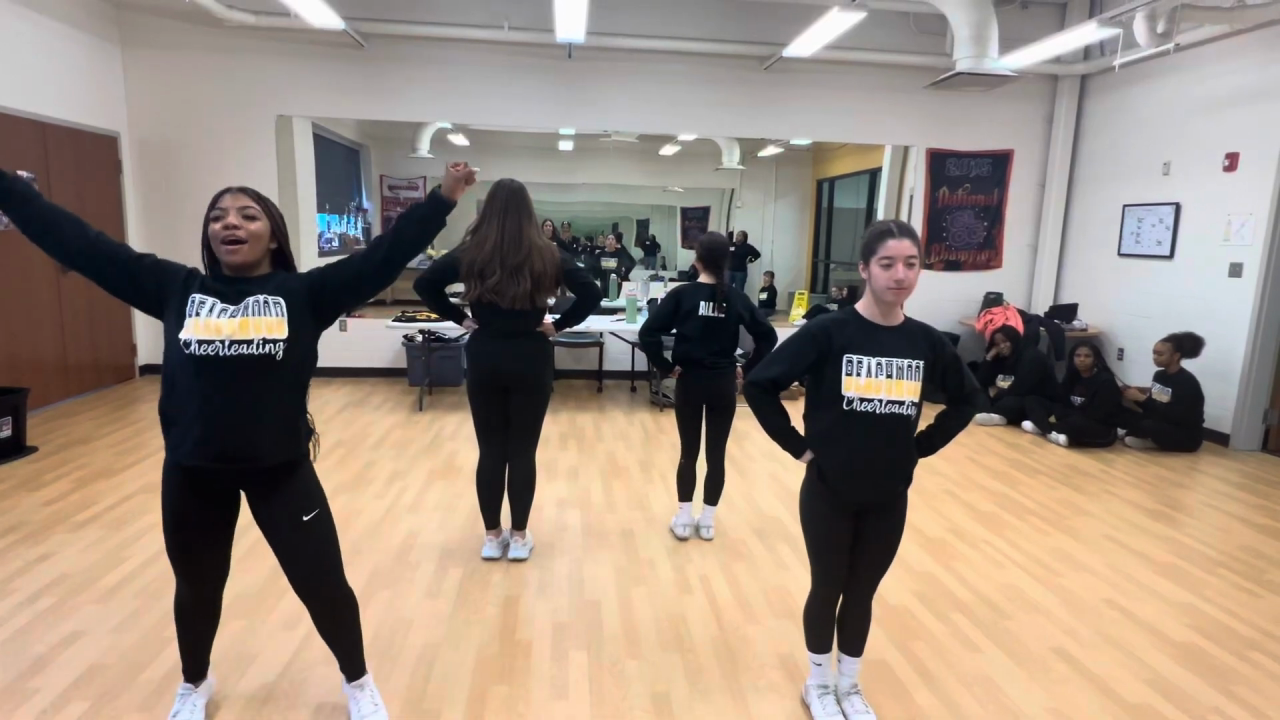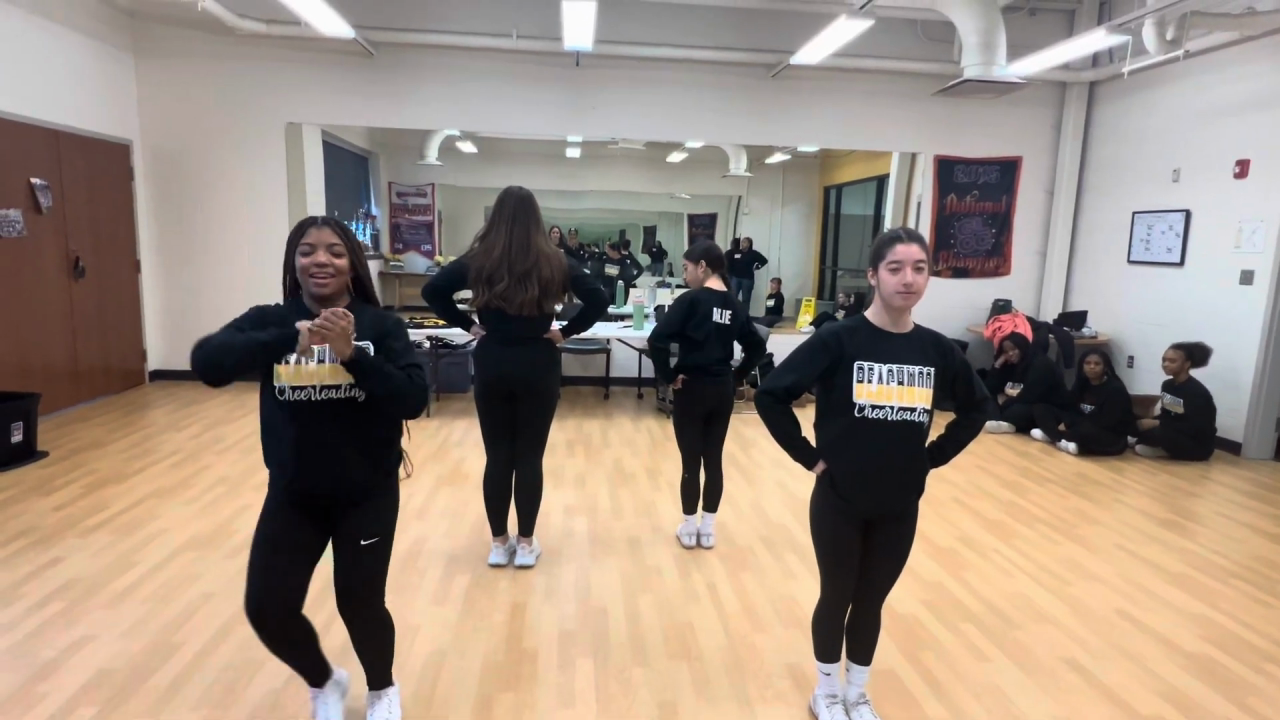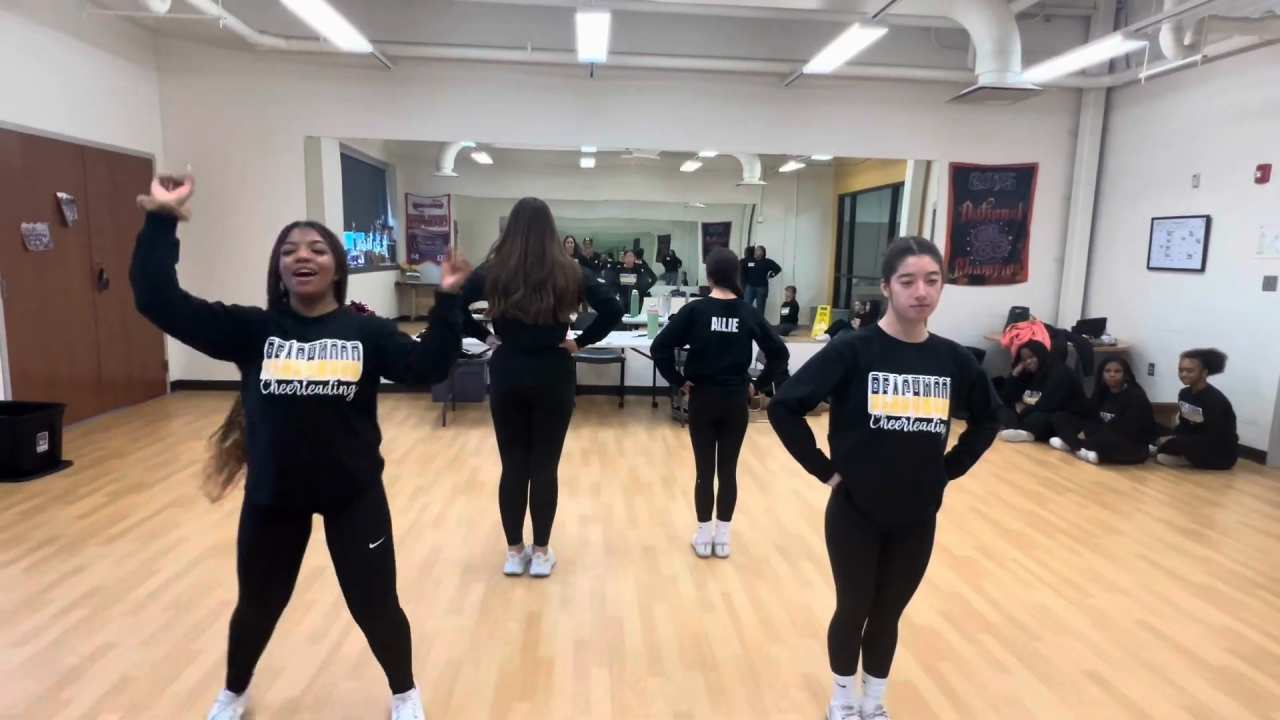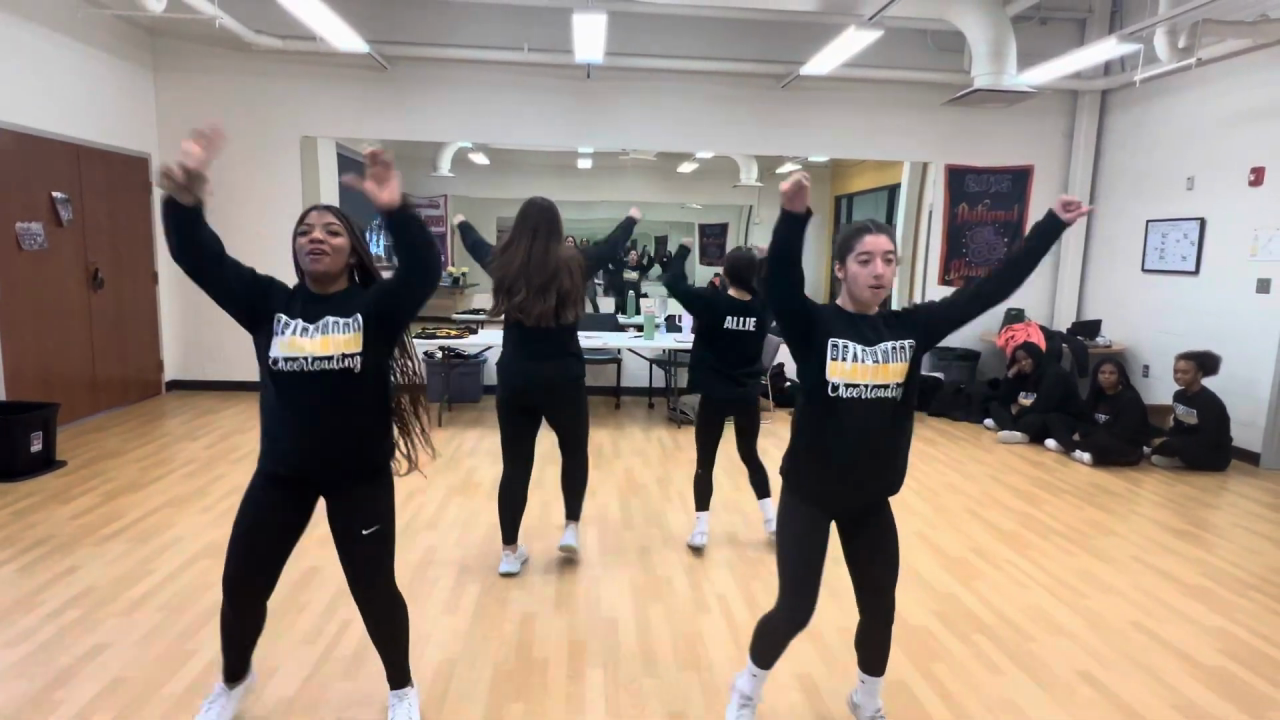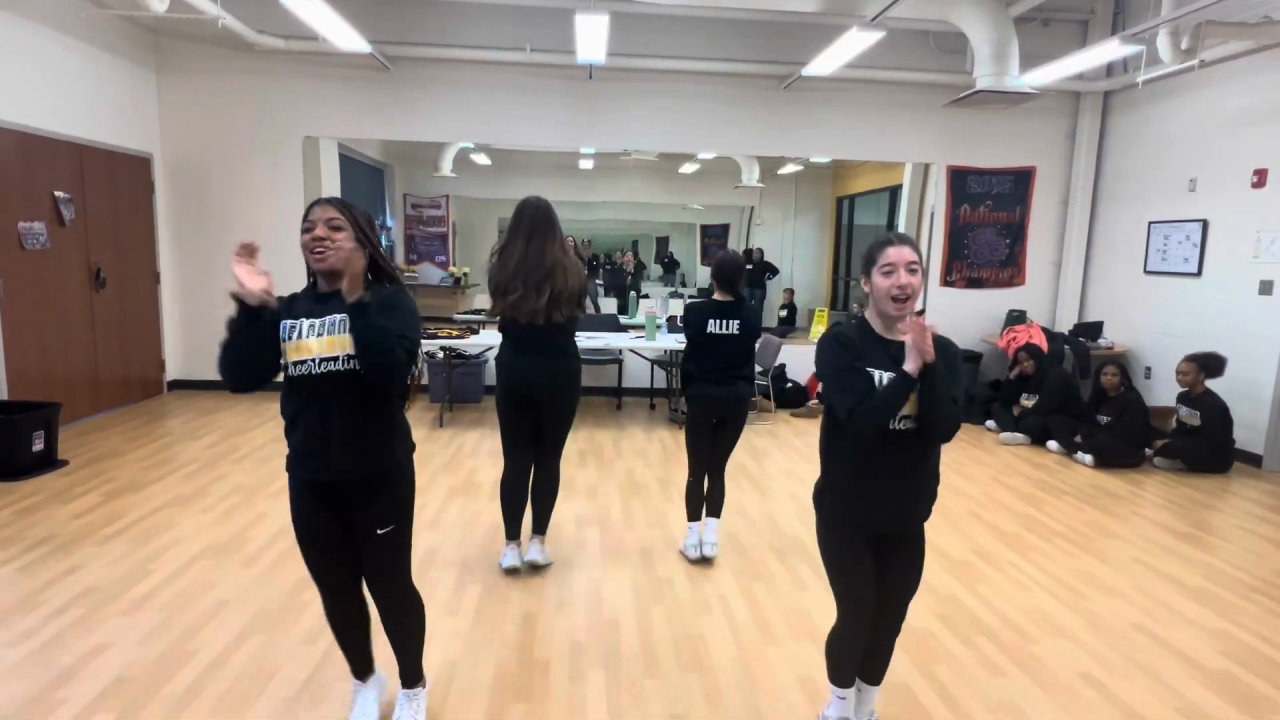
dt=1s
person 1, frame 1
left shoulder: (302, 294)
right shoulder: (178, 289)
left elbow: (381, 259)
right elbow: (83, 246)
left wrist: (441, 202)
left hip: (282, 469)
right hip: (195, 470)
left knee: (324, 586)
right knee: (197, 589)
person 1, frame 2
left shoulder: (379, 328)
right shoulder: (268, 325)
left elbow: (412, 400)
right elbow: (207, 362)
left wrist: (351, 353)
right wrist: (290, 339)
left hip: (368, 494)
right hip: (293, 495)
left knee: (360, 604)
right knee: (266, 608)
person 1, frame 3
left shoulder: (372, 333)
right shoulder: (254, 329)
left elbow: (426, 370)
right elbow: (162, 306)
left wrist: (447, 301)
right wrist: (160, 221)
left hip: (354, 493)
right hip: (273, 496)
left knee: (374, 607)
right knee: (258, 608)
person 1, frame 4
left shoulder: (376, 310)
right shoulder: (268, 305)
left elbow: (424, 269)
right elbow: (196, 255)
left wrist: (395, 210)
right wrist: (183, 191)
left hip: (362, 476)
right hip: (283, 474)
left knee: (373, 590)
right knee: (242, 586)
person 1, frame 5
left shoulder: (387, 301)
right shoulder: (283, 311)
left elbow: (396, 364)
right elbow: (238, 376)
left wrist: (358, 298)
right wrist: (248, 306)
left hip: (378, 475)
right hip: (310, 476)
left knee: (389, 584)
right knee: (336, 587)
person 2, frame 1
left shoulder: (927, 341)
right shoulder: (827, 332)
left elbow: (966, 399)
right elbow: (759, 385)
left wrist: (921, 446)
right wrist: (798, 444)
left hip: (888, 497)
right hip: (828, 491)
left knee: (862, 592)
right knee: (827, 588)
person 2, frame 2
left shoulder: (938, 349)
right shoulder: (838, 339)
left elbow: (976, 408)
right elbow: (770, 395)
left wrist: (933, 457)
right wrist: (810, 455)
left hip: (900, 505)
right hip: (839, 501)
left knee: (871, 601)
right knee: (836, 597)
person 2, frame 3
left shoulder: (953, 358)
right shoulder: (852, 350)
left elbow: (988, 418)
right elbow: (783, 407)
left wrist: (949, 469)
right wrist: (825, 468)
left hip: (918, 518)
right hip: (856, 513)
left knee: (888, 614)
right knee: (853, 610)
person 2, frame 4
left shoulder: (910, 329)
right shoulder: (812, 326)
left elbow: (990, 288)
right elbow: (778, 281)
left wrist: (1051, 225)
right wrist: (794, 216)
left hip: (869, 499)
right hip: (807, 492)
left knee: (879, 611)
right knee: (796, 608)
person 2, frame 5
left shoulder: (941, 350)
right shoulder: (840, 344)
left elbow: (945, 428)
right elbow: (860, 421)
left wrist: (928, 368)
right wrist: (907, 370)
left hip: (906, 514)
right hip: (844, 510)
left knee: (888, 622)
right knee: (856, 619)
person 3, frame 1
left shoulder: (470, 254)
right shoulder: (546, 256)
left elbow: (424, 284)
right elbow: (591, 293)
left wrist: (459, 317)
right wrist: (558, 324)
left hip: (484, 359)
right hip: (530, 360)
left knee: (490, 450)
right knee: (522, 451)
left ankle: (492, 536)
right ankle: (518, 536)
person 3, frame 2
left shoulder: (478, 261)
right shoulder: (553, 263)
left elbow: (432, 291)
right elbow: (598, 300)
left wrist: (468, 325)
right wrist: (566, 331)
left hip: (491, 365)
right hip: (537, 367)
left knee: (497, 457)
right knee: (529, 458)
left ankle: (499, 543)
right ankle: (525, 543)
person 3, frame 3
left shoulder: (495, 271)
right shoulder: (568, 272)
right elbow: (613, 310)
left wrist: (486, 335)
right wrist: (581, 340)
left hip: (507, 375)
right hip: (553, 376)
left knee: (513, 466)
right knee: (545, 466)
left ankle: (514, 551)
right ankle: (541, 552)
person 3, frame 4
left shoulder: (503, 264)
right shoulder: (574, 264)
left elbow: (476, 245)
right elbow: (613, 245)
left wrist: (461, 225)
right wrist: (632, 220)
left hip: (516, 377)
right hip: (563, 376)
left knee: (515, 464)
right knee: (575, 455)
left ankle: (510, 551)
right ankle: (571, 529)
person 3, frame 5
left shoulder: (501, 268)
right shoulder: (568, 269)
right elbow: (578, 312)
left hip: (514, 373)
right hip: (560, 373)
left knee: (516, 459)
right knee: (548, 459)
left ankle: (511, 546)
right ankle: (537, 541)
person 4, frame 1
left shoulder: (682, 295)
right shoulder: (736, 298)
left elbow: (648, 334)
right elbow: (768, 336)
left wrist: (666, 367)
right wrist: (746, 368)
left hip: (690, 381)
right hip: (724, 383)
left knee: (689, 451)
right knee: (717, 453)
left ankle: (683, 518)
right ankle: (707, 520)
person 4, frame 2
left shoulder: (692, 300)
right shoulder: (734, 305)
left elbow: (658, 339)
right elbow: (757, 347)
left wrist: (667, 375)
right wrist: (736, 376)
left hip: (691, 389)
right hip: (723, 391)
left knee: (691, 462)
right knee: (713, 461)
left ankle: (689, 528)
right ankle: (707, 528)
person 4, frame 3
left shoulder: (695, 311)
right shoulder: (749, 313)
left elbow: (660, 347)
right elbow: (779, 353)
left wrist: (678, 381)
right wrist: (759, 384)
left hip: (702, 399)
right hip: (736, 400)
left knee: (705, 470)
right knee: (728, 470)
left ankle: (704, 537)
right ankle: (722, 537)
person 4, frame 4
left shoulder: (710, 303)
right shoulder: (764, 306)
left elbow: (673, 282)
left wrist: (683, 250)
left hip: (715, 396)
right hip: (749, 395)
left knee: (705, 462)
right knee: (751, 457)
left ankle: (702, 527)
right ankle: (772, 519)
person 4, frame 5
left shoulder: (695, 312)
right shoulder: (750, 316)
left hip: (701, 398)
right hip: (737, 400)
left knee: (697, 469)
right knee: (717, 469)
left ankle: (693, 537)
right ankle: (711, 536)
